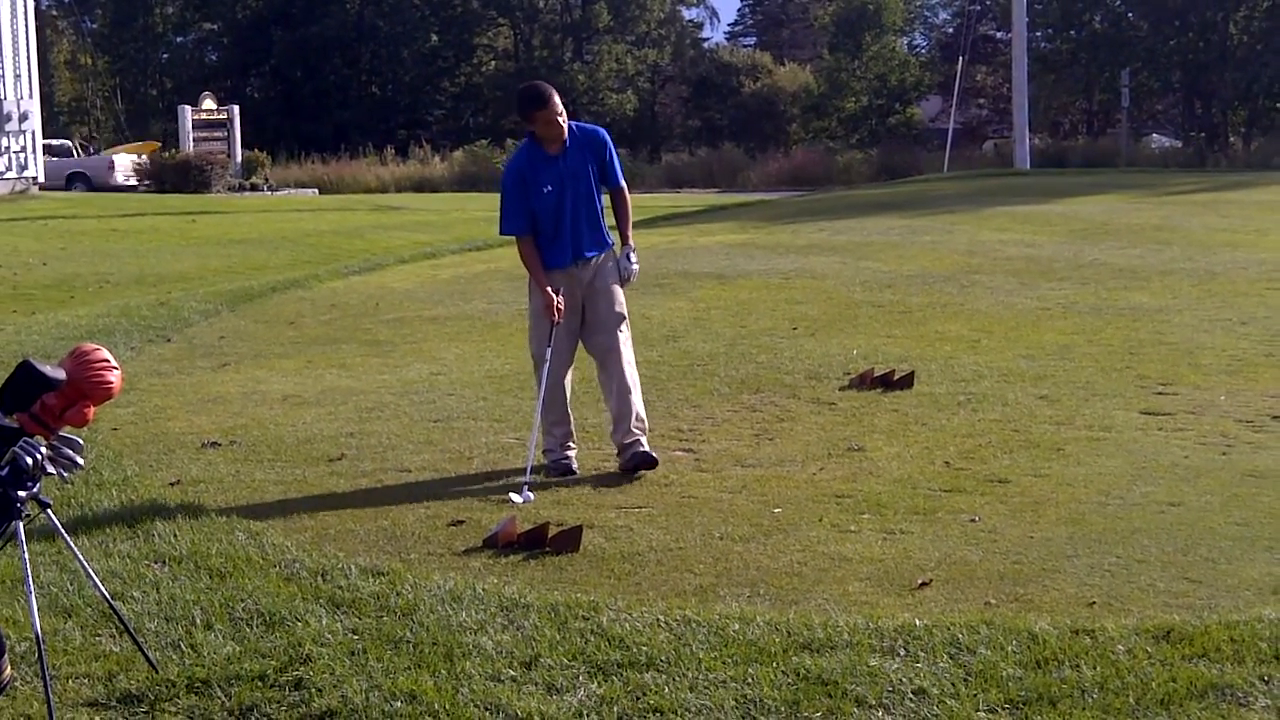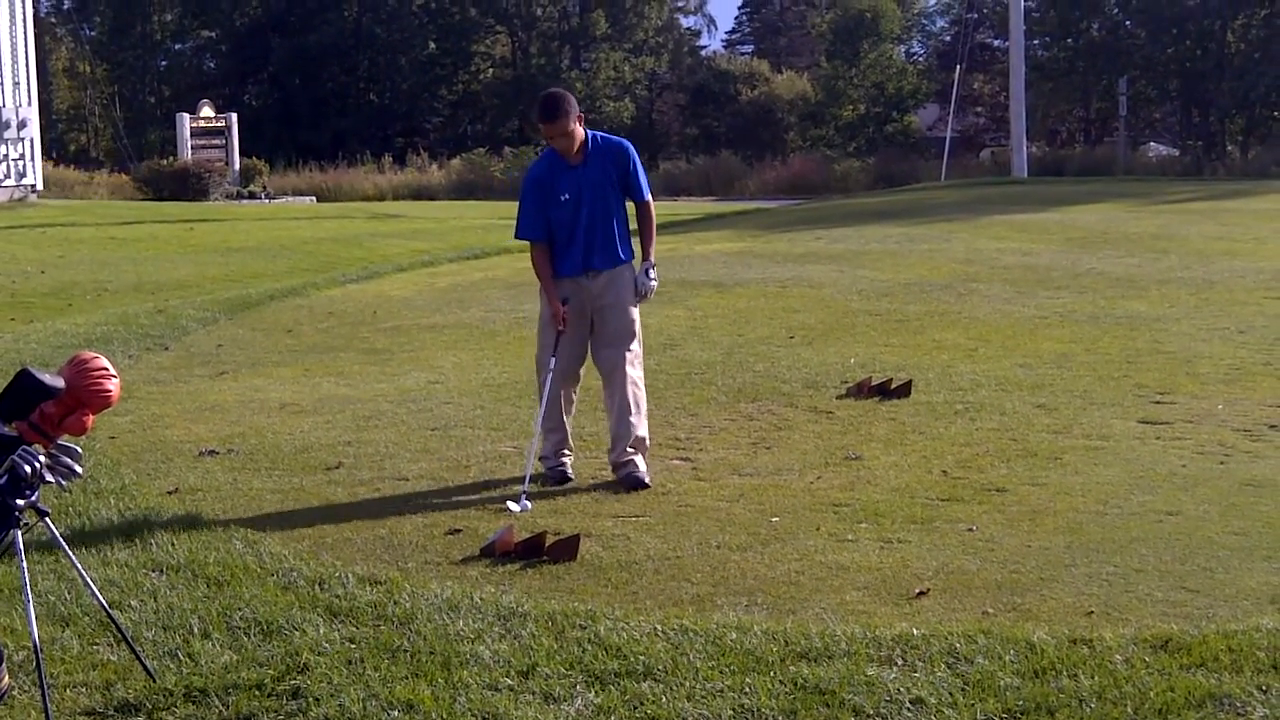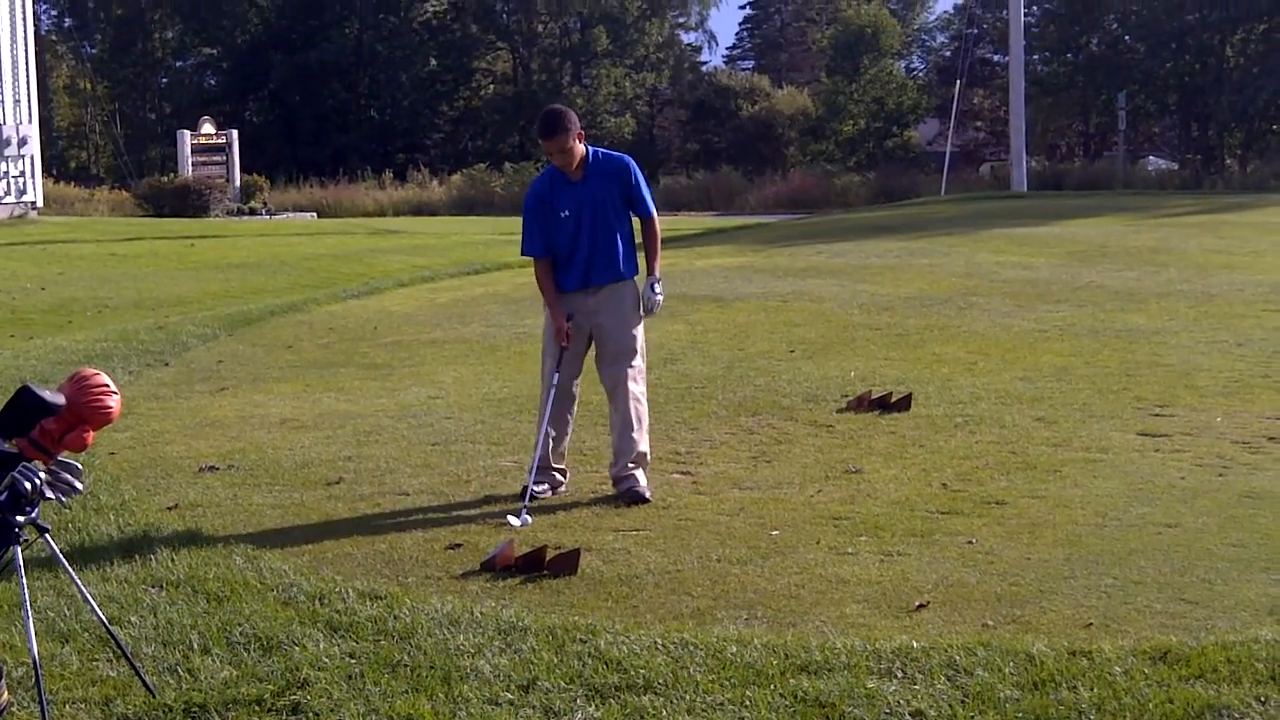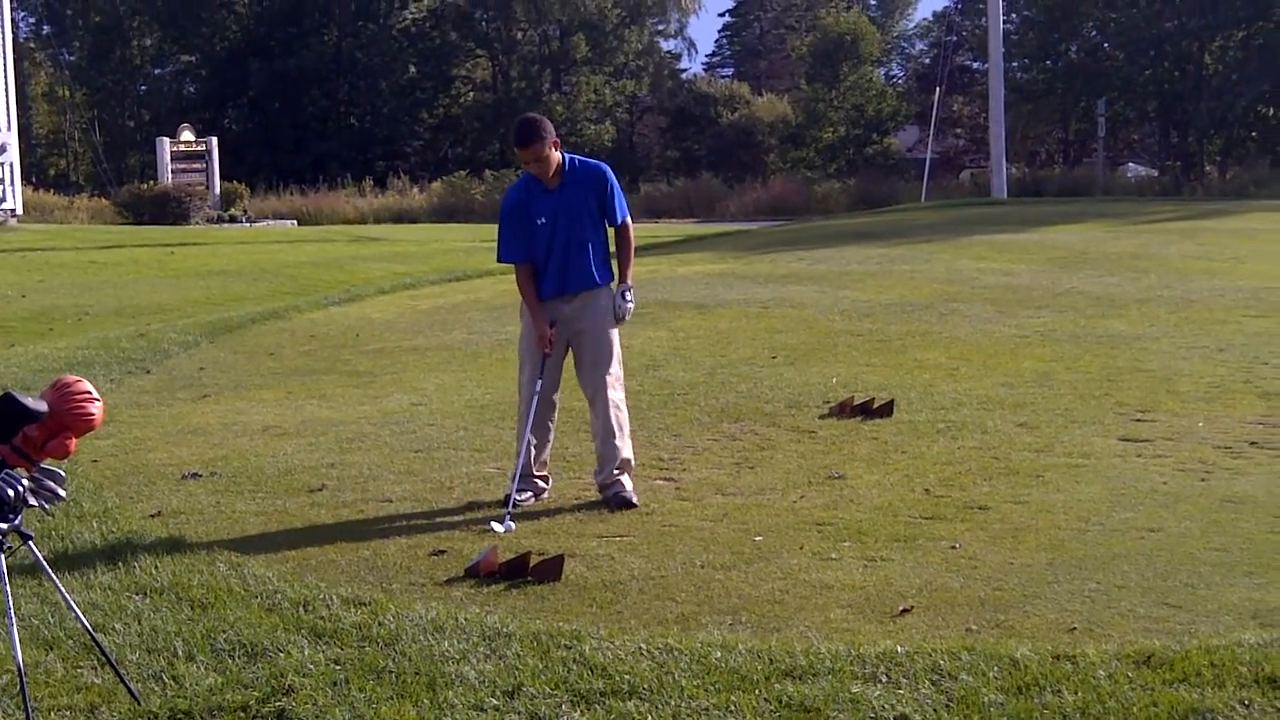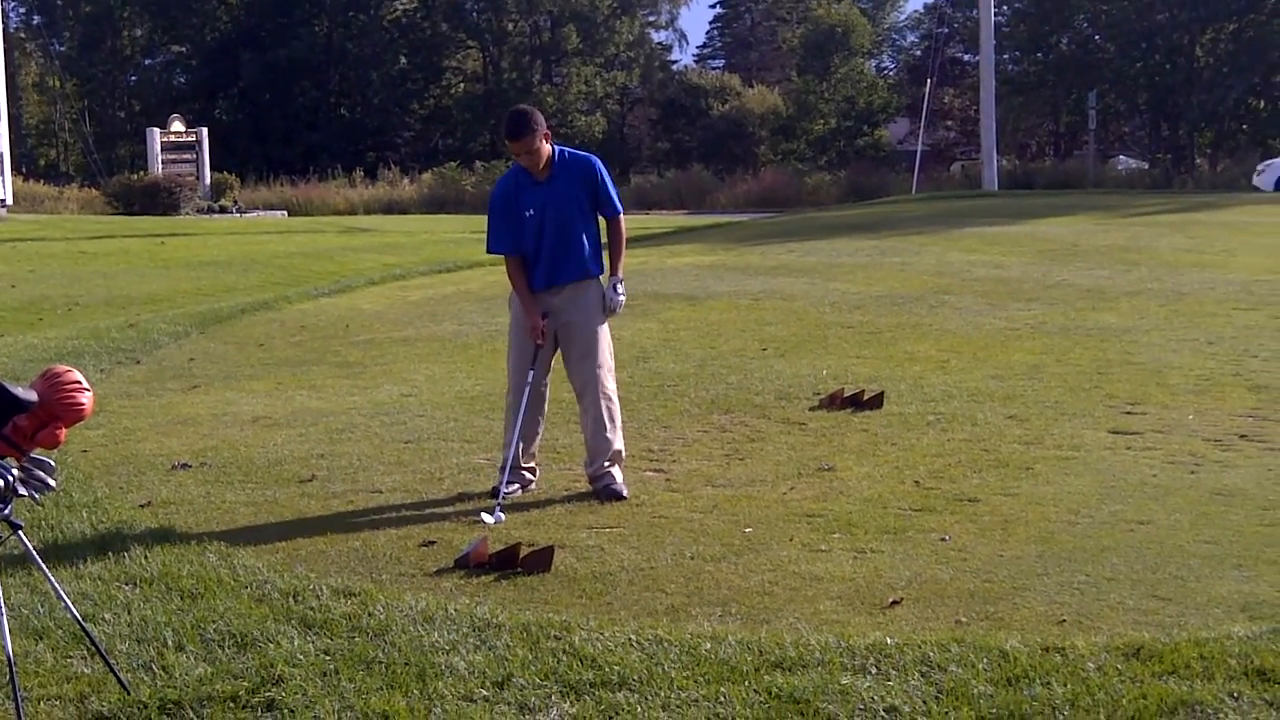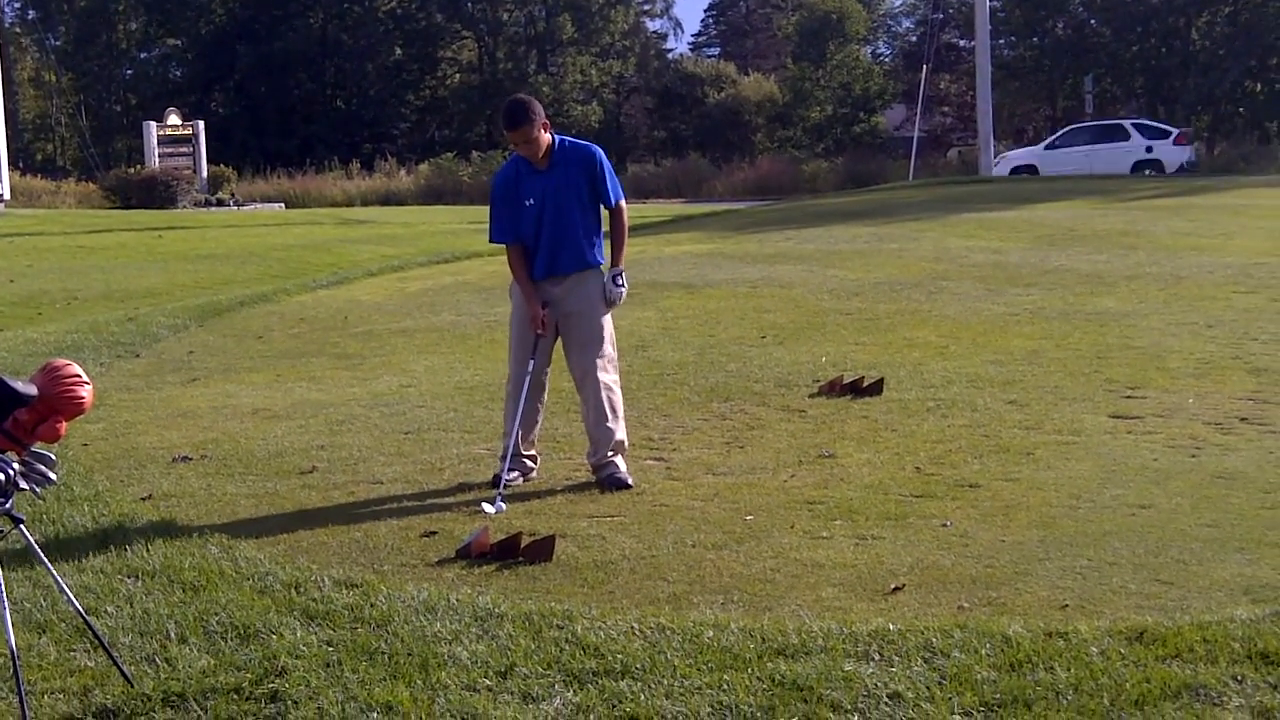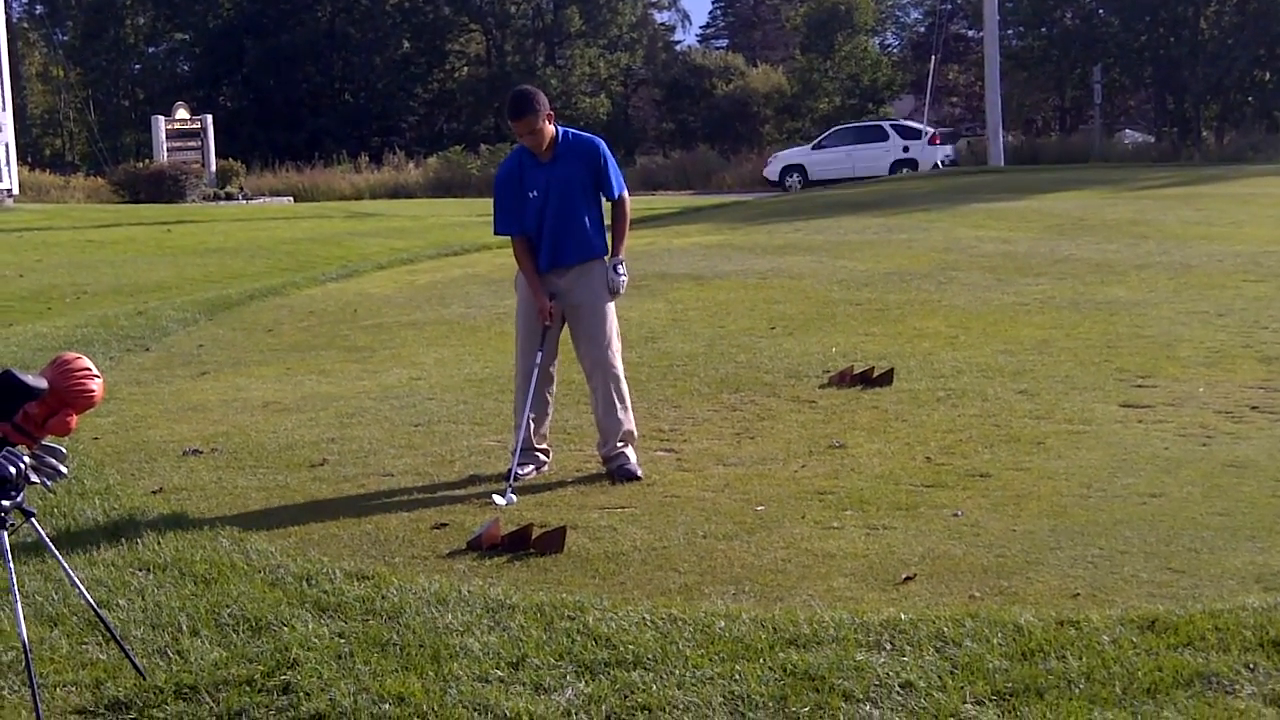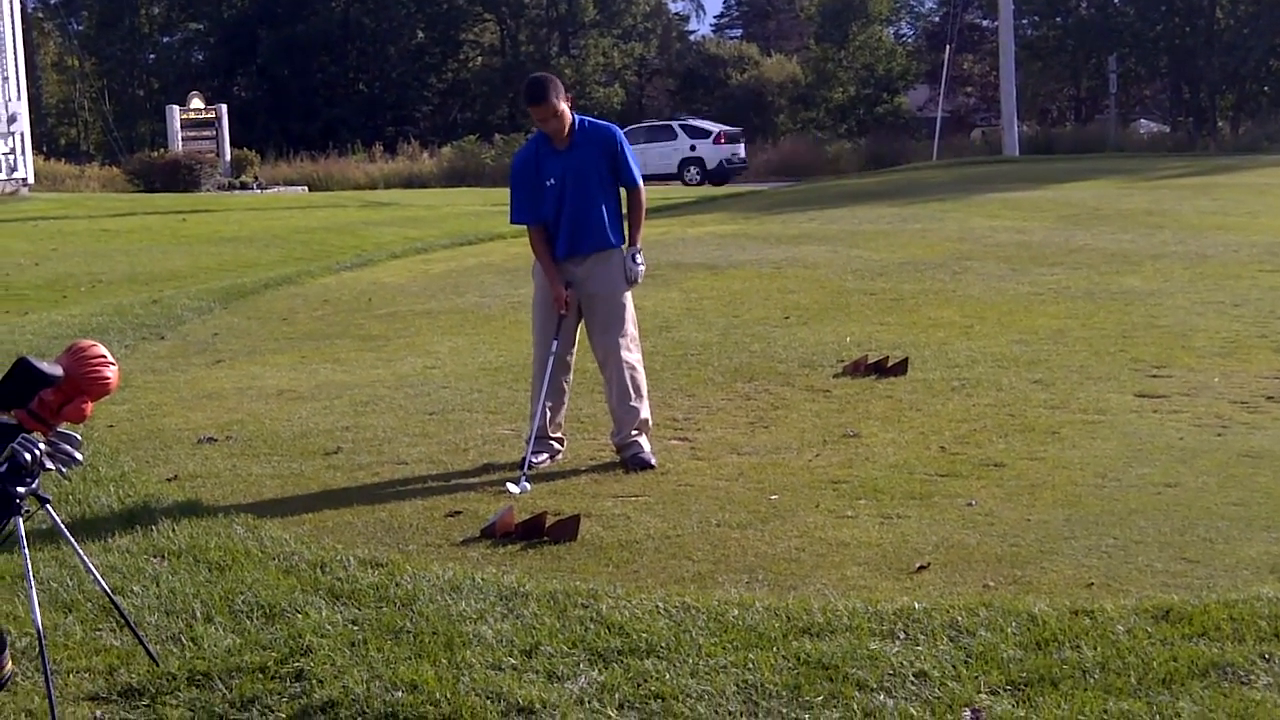
dt=0.3s
person 1, frame 1
left shoulder: (595, 140)
right shoulder: (518, 170)
left elbow: (618, 192)
right elbow: (523, 236)
left wrist: (627, 247)
right wrist: (544, 287)
left hip: (600, 262)
right hip: (552, 274)
left knee: (616, 350)
right knee: (553, 364)
left ankle: (633, 442)
right ankle: (559, 449)
person 1, frame 2
left shoulder: (619, 152)
right shoulder: (539, 175)
left elbow: (643, 205)
right elbow: (538, 243)
left wrist: (648, 262)
right wrist: (552, 297)
left hip: (615, 275)
right hip: (564, 282)
left knee: (623, 367)
right knee: (557, 371)
left ankle: (629, 458)
right ankle: (556, 456)
person 1, frame 3
left shoulder: (621, 168)
right shoulder: (540, 192)
left elbow: (649, 219)
right elbow: (541, 259)
left wrist: (653, 277)
right wrist: (555, 312)
left hip: (617, 290)
right hip: (565, 297)
left knee: (626, 382)
right knee: (557, 386)
left ankle: (630, 473)
right ankle: (549, 470)
person 1, frame 4
left shoulder: (597, 176)
right shoulder: (516, 199)
left elbow: (622, 227)
right elbow: (522, 265)
left wrist: (624, 285)
right wrist: (538, 318)
left hip: (594, 298)
right hip: (543, 304)
left knee: (606, 389)
right knee: (536, 393)
left ankle: (615, 478)
right ankle: (532, 477)
person 1, frame 5
left shoulder: (587, 169)
right shoulder: (506, 190)
left elbow: (615, 221)
right elbow: (511, 256)
left wrist: (616, 278)
right wrist: (531, 309)
left hip: (583, 289)
right hip: (531, 295)
left knee: (595, 382)
right knee: (523, 386)
left ankle: (605, 470)
right ankle: (519, 469)
person 1, frame 6
left shoulder: (588, 158)
right shoulder: (506, 179)
left elbow: (617, 209)
right elbow: (513, 245)
left wrist: (617, 269)
right wrist: (531, 299)
left hip: (584, 279)
right hip: (532, 285)
left knee: (597, 372)
right knee: (524, 374)
left ankle: (608, 459)
right ankle: (519, 458)
person 1, frame 7
left shoulder: (591, 150)
right shoulder: (509, 172)
left elbow: (620, 202)
right elbow: (517, 237)
left wrist: (617, 259)
right wrist: (537, 291)
left hip: (588, 270)
right hip: (537, 277)
left knee: (604, 362)
right knee: (532, 367)
left ankle: (619, 449)
right ankle: (531, 450)
person 1, frame 8
left shoulder: (607, 138)
right shoulder: (526, 160)
left elbow: (635, 190)
right elbow: (534, 227)
left wrist: (635, 248)
right wrist: (554, 279)
left hip: (605, 259)
right hip: (554, 266)
left knee: (620, 352)
right knee: (549, 355)
left ankle: (633, 438)
right ankle: (546, 439)
